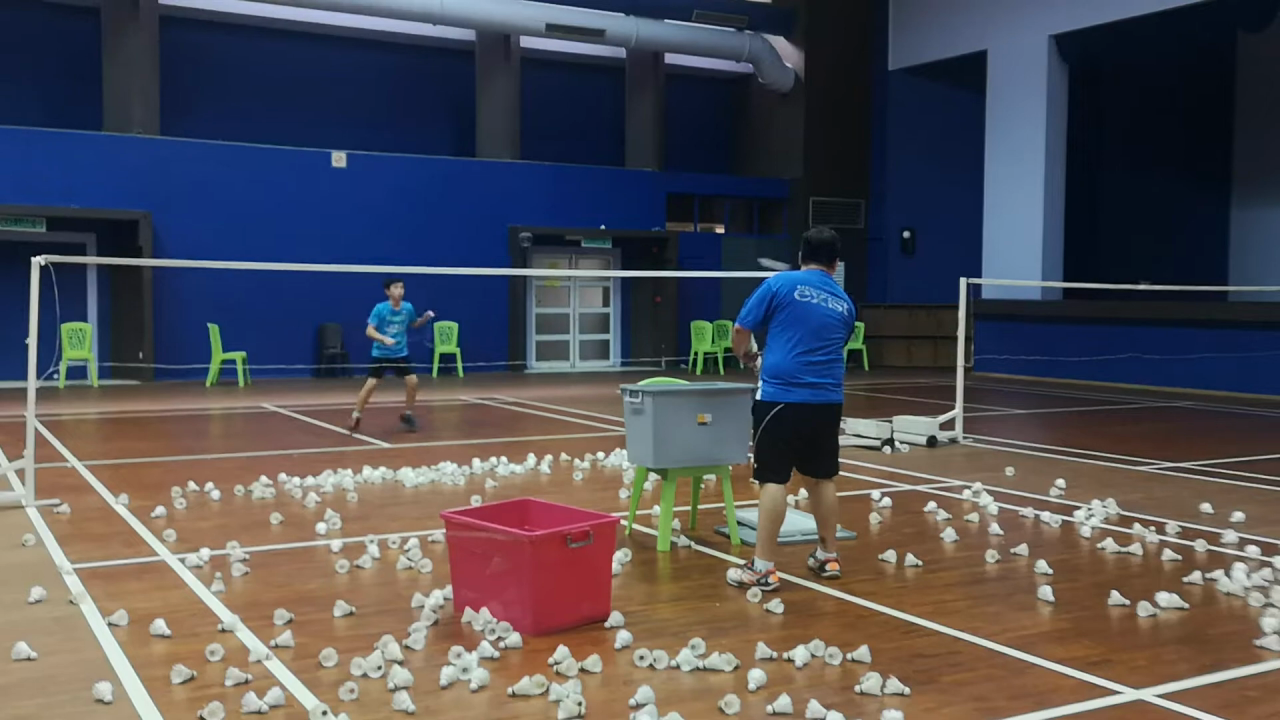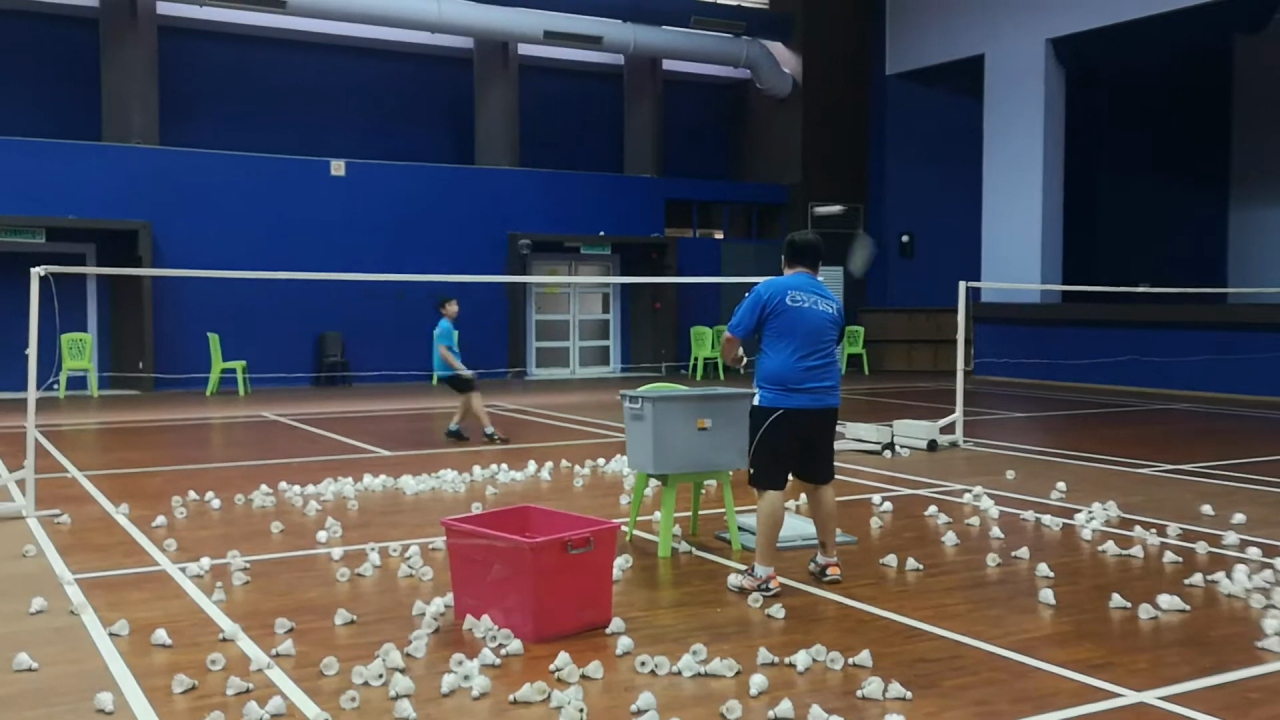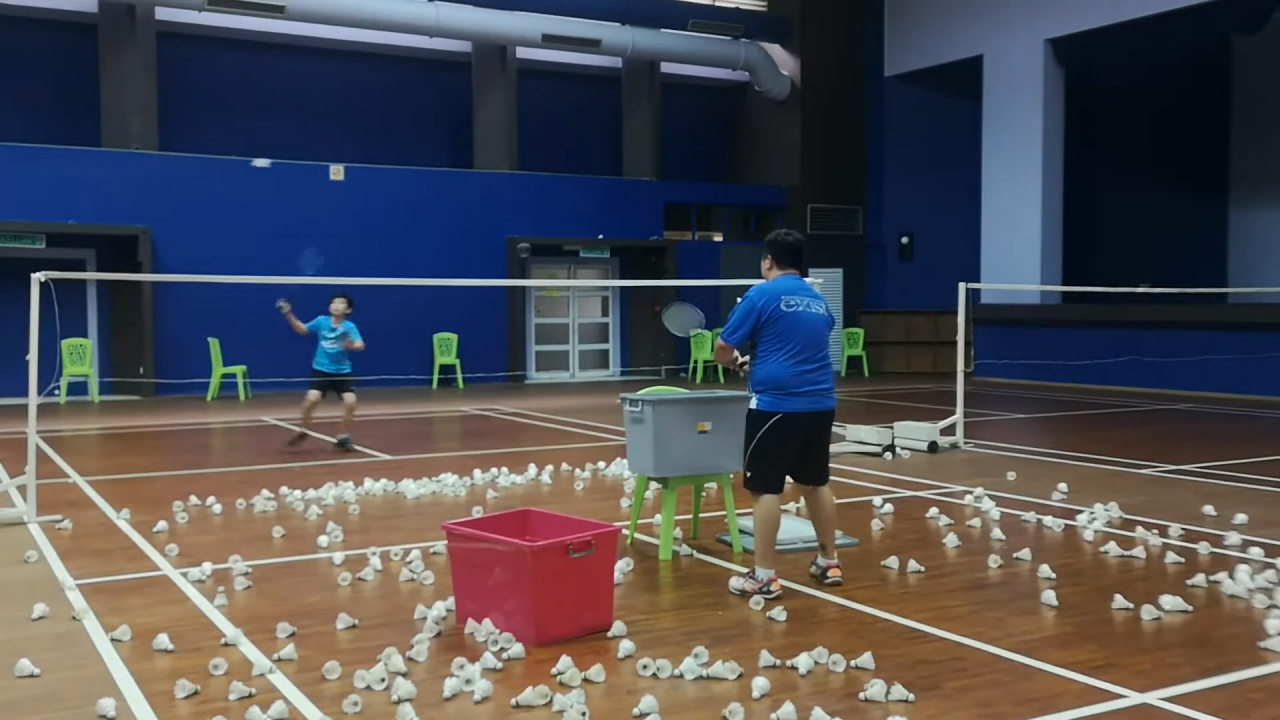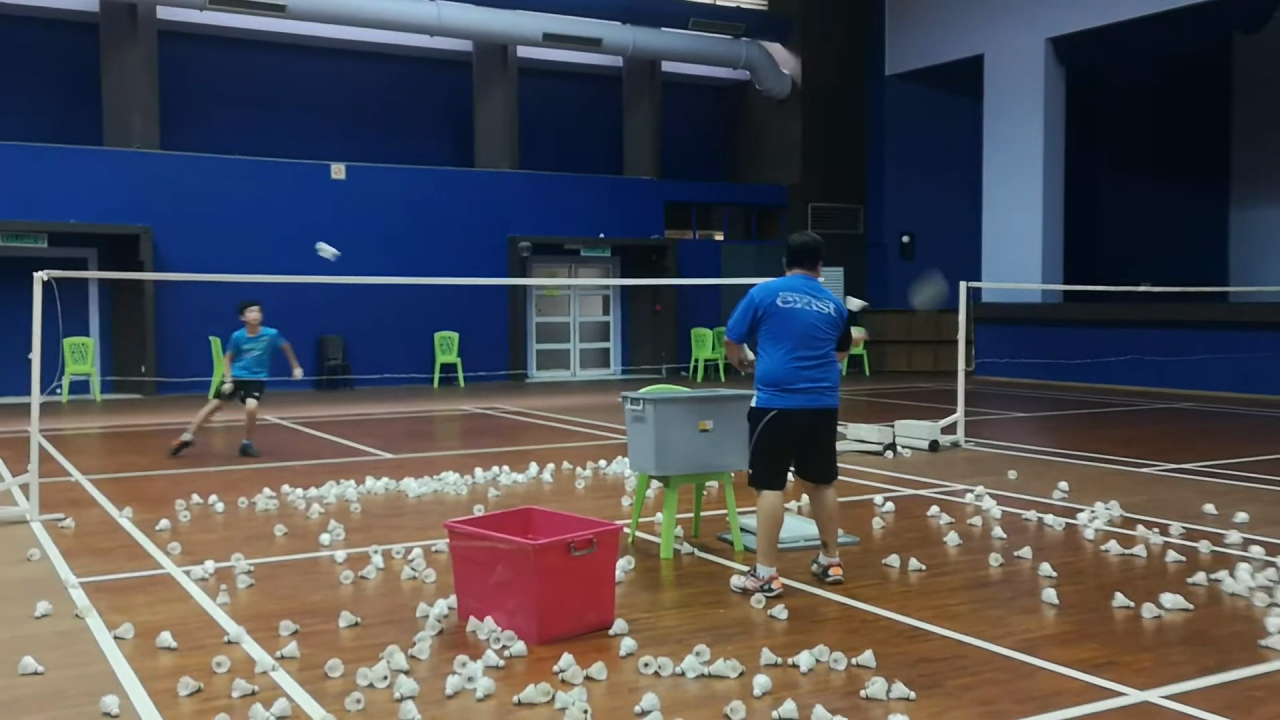
dt=0.7s
person 1, frame 1
left shoulder: (779, 284)
right shoulder: (845, 303)
left elbow: (740, 331)
left wrist: (748, 356)
left hip: (782, 397)
right hip: (827, 400)
left knee: (773, 480)
right knee: (821, 478)
left ankle: (763, 568)
right ankle: (828, 556)
person 1, frame 2
left shoulder: (770, 290)
right shoulder: (833, 303)
left elbow: (730, 339)
left wrist: (732, 359)
left hip: (779, 401)
right hip: (824, 403)
left knee: (770, 486)
right knee: (819, 482)
left ankle: (763, 574)
right ankle: (828, 561)
person 1, frame 3
left shoulder: (762, 294)
right shoulder: (819, 302)
left elbow: (723, 348)
left wrist: (732, 360)
left hip: (776, 405)
right hip: (820, 404)
left knee: (765, 488)
right knee: (816, 484)
left ankle: (765, 576)
right ankle: (829, 563)
person 1, frame 4
left shoulder: (764, 293)
right shoulder: (834, 305)
left elbow: (731, 343)
left wrist: (746, 362)
right wrist: (854, 340)
left hip: (777, 402)
right hip: (822, 404)
left knee: (769, 486)
right knee: (821, 483)
left ankle: (766, 574)
right ankle: (830, 561)
